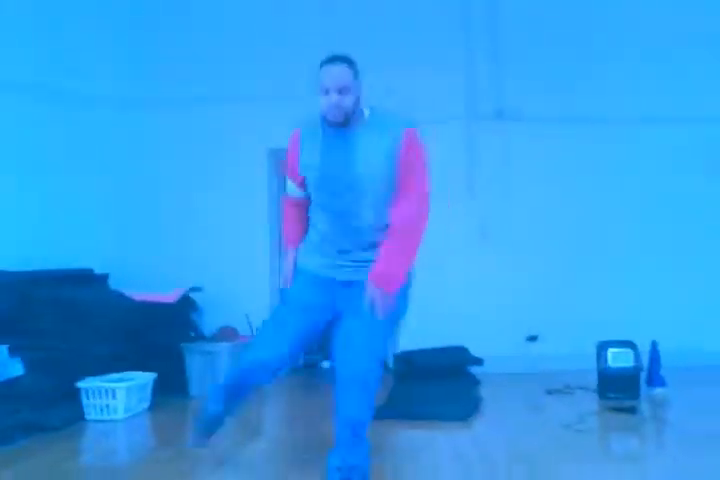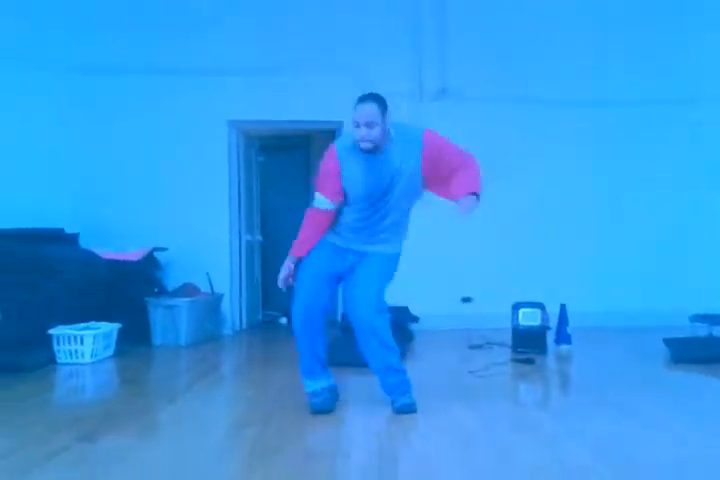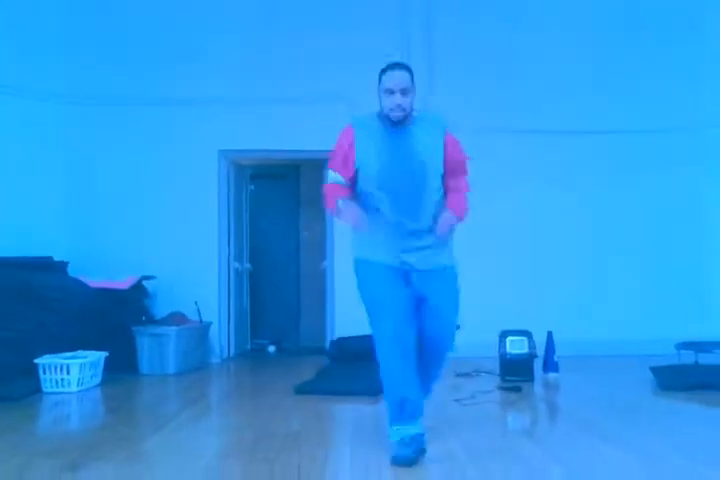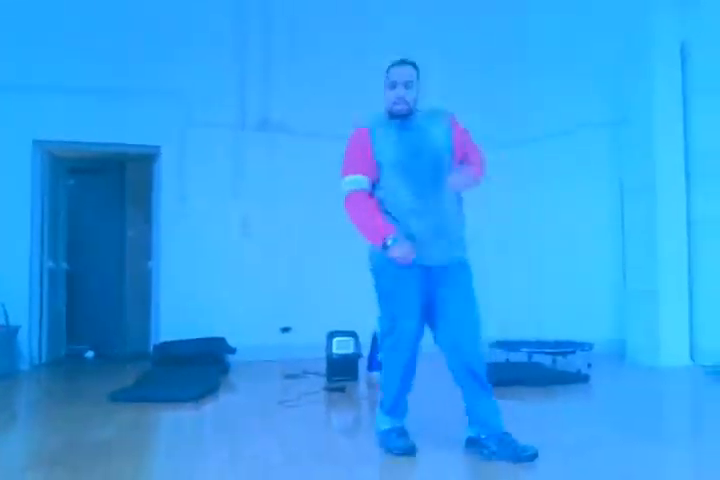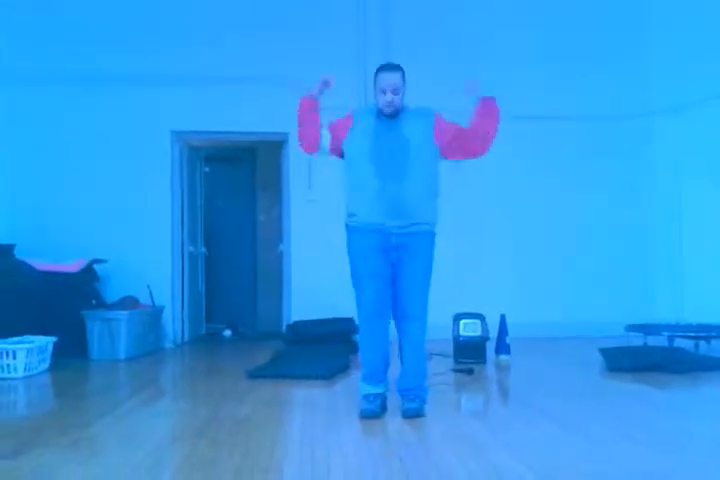
dt=1s
person 1, frame 1
left shoulder: (398, 137)
right shoulder: (305, 136)
left elbow: (411, 213)
right elbow: (296, 201)
left wrist: (386, 277)
right wrist: (292, 257)
left hip: (379, 276)
right hip: (319, 269)
left knee: (359, 369)
right knee: (275, 349)
right ankle: (225, 395)
person 1, frame 2
left shoulder: (418, 143)
right shoulder: (338, 155)
left elbow: (462, 165)
right elbow: (321, 211)
left wrist: (466, 193)
right wrist: (294, 256)
left hip: (378, 248)
right hip: (334, 243)
left knee: (364, 313)
right knee: (307, 308)
left ankle: (398, 388)
right ankle: (319, 386)
person 1, frame 3
left shoulder: (438, 133)
right shoulder: (358, 133)
left elbow: (456, 181)
right elbow: (335, 183)
left wrist: (452, 212)
right wrist: (344, 207)
left hip: (432, 258)
right hip: (378, 258)
left knee: (438, 337)
right knee: (393, 342)
left ankle: (413, 401)
right ankle: (407, 430)
person 1, frame 4
left shoulder: (445, 124)
right shoulder: (368, 136)
left elbow: (476, 164)
right elbow: (356, 195)
left wrist: (467, 175)
right wrist: (389, 240)
left hip: (448, 256)
right hip: (399, 255)
left knee: (463, 341)
right knee: (401, 341)
left ankle: (487, 429)
right ankle: (391, 424)
person 1, frame 5
left shoulder: (428, 125)
right shoulder: (352, 125)
left elbow: (473, 146)
right elbow: (311, 143)
left wrist: (487, 108)
right wrist: (310, 103)
left hip: (416, 234)
right hip: (367, 234)
left knee: (412, 313)
right knee: (373, 312)
left ankle: (413, 391)
right ankle: (373, 390)
